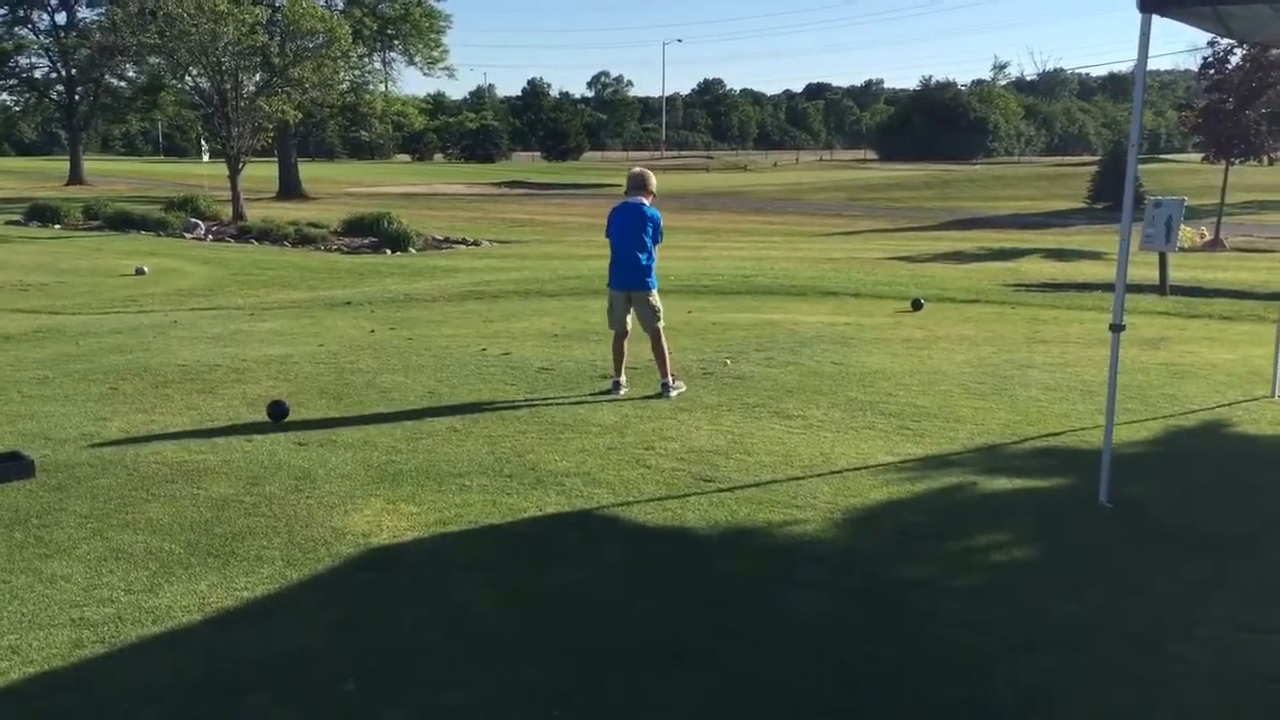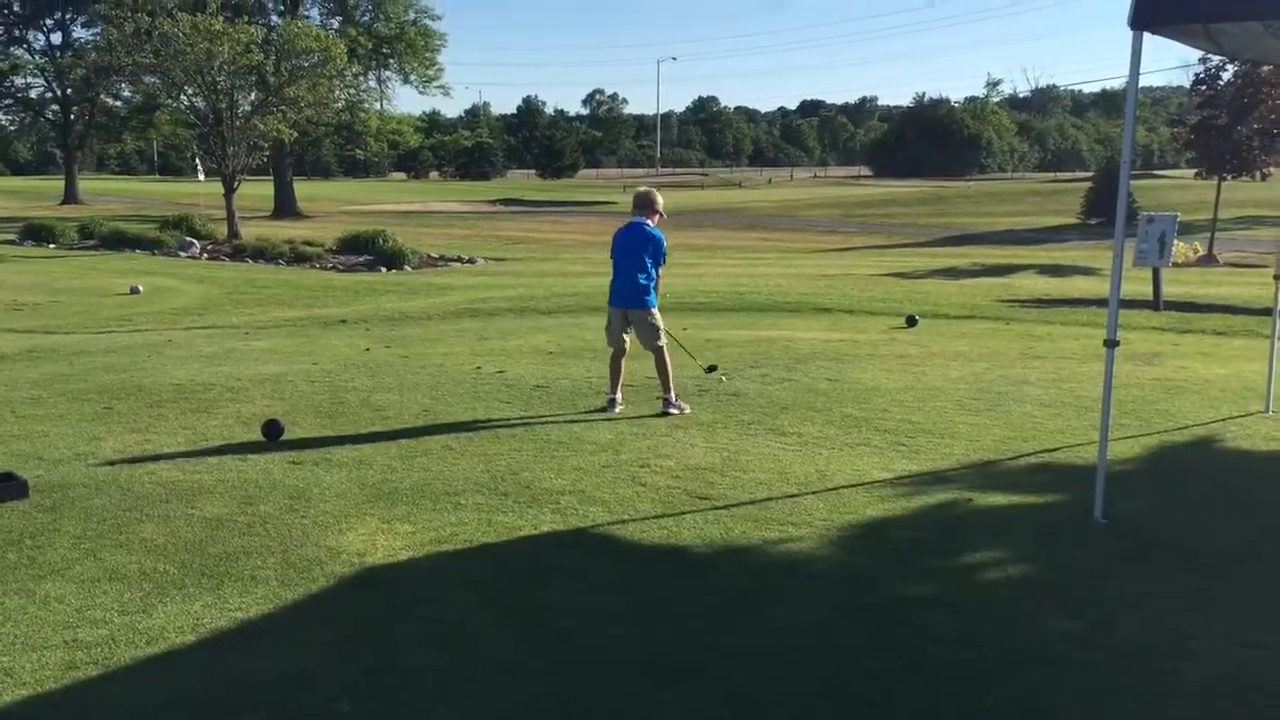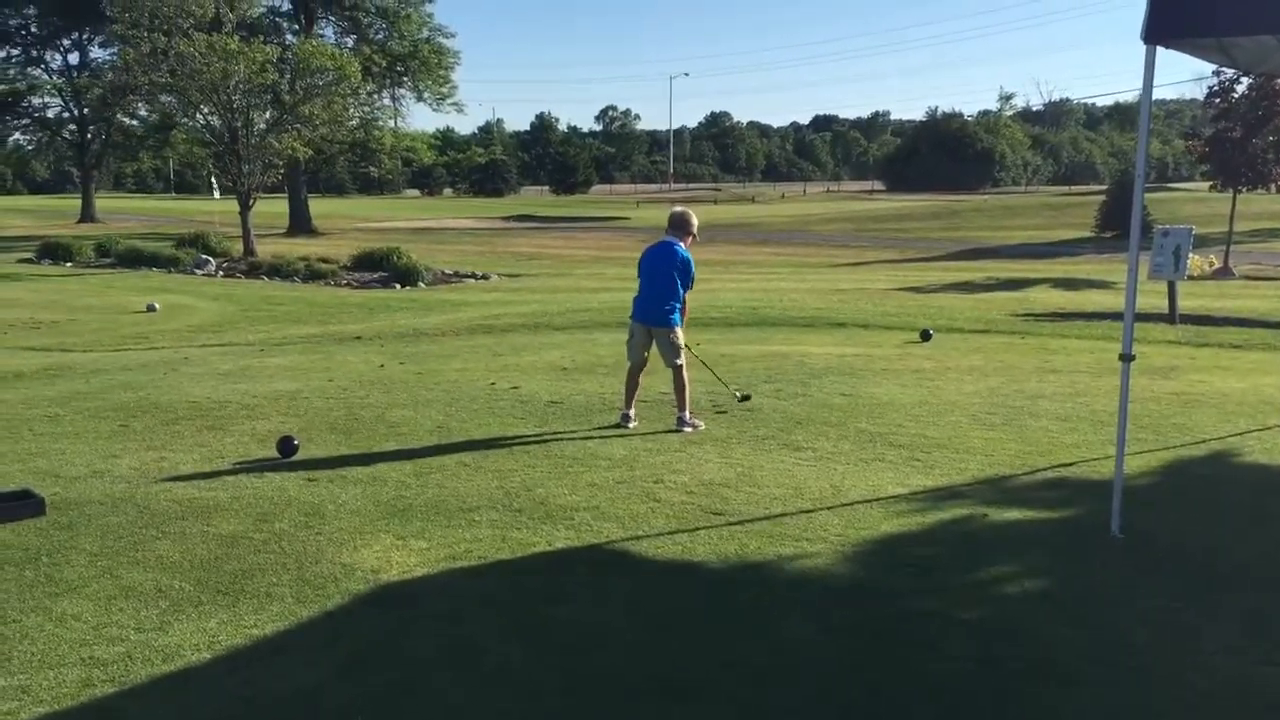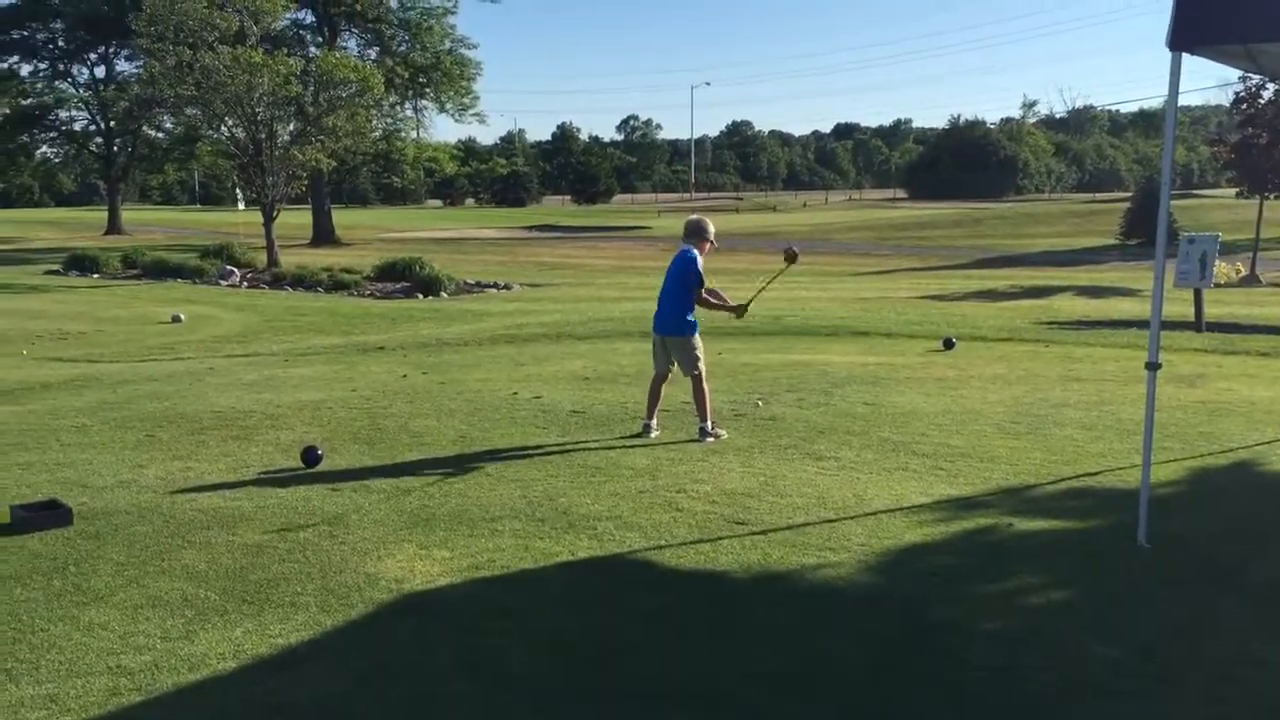
dt=0.4s
person 1, frame 1
left shoulder: (615, 213)
right shoulder: (653, 215)
left elbow: (614, 243)
right elbow: (653, 249)
left hip: (618, 282)
right hip: (643, 282)
left knee: (620, 332)
right knee: (656, 332)
left ankle: (618, 380)
right ankle: (667, 382)
person 1, frame 2
left shoulder: (620, 234)
right shoulder: (656, 236)
right elbow: (657, 274)
right wrist: (653, 299)
left hip: (617, 299)
right hip: (642, 300)
left knee: (619, 350)
right knee: (659, 349)
left ankle: (614, 398)
right ankle: (669, 399)
person 1, frame 3
left shoulder: (649, 252)
right shoulder: (685, 258)
right elbow: (683, 298)
right wrist: (681, 324)
left hip: (641, 316)
right hip: (666, 318)
left knee: (636, 365)
right knee: (678, 367)
left ankle: (627, 413)
right ankle: (684, 417)
person 1, frame 4
left shoulder: (680, 258)
right shoulder: (693, 260)
left elbow: (708, 290)
right elbow: (699, 298)
left wrist: (731, 306)
right wrist: (730, 308)
left hip: (661, 325)
right hip: (681, 327)
left knee: (660, 374)
right knee: (697, 376)
left ankle: (649, 423)
right ankle: (706, 427)
